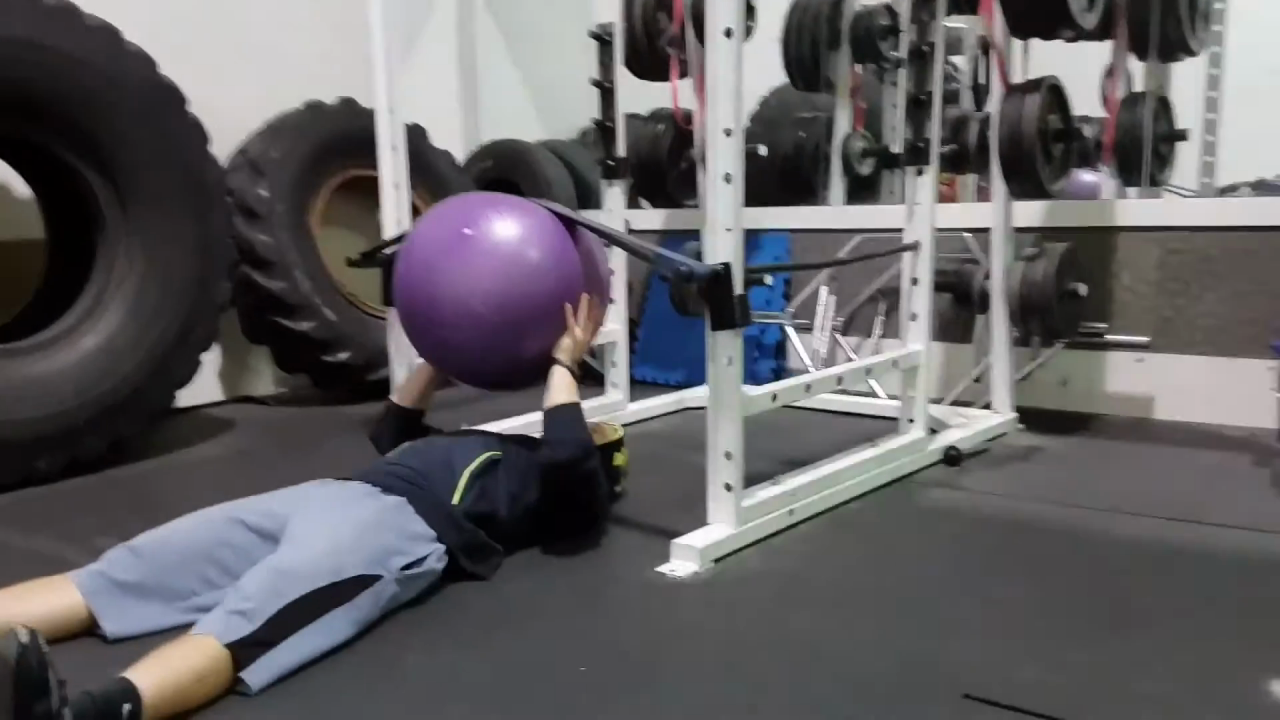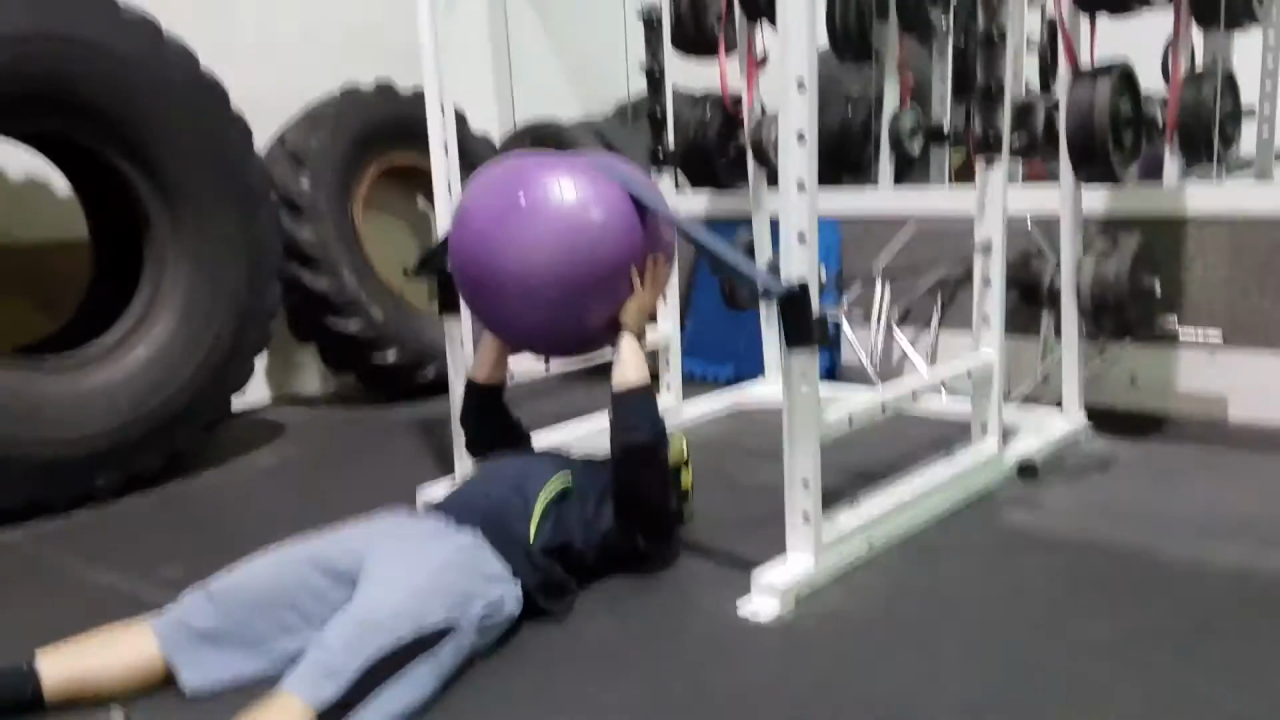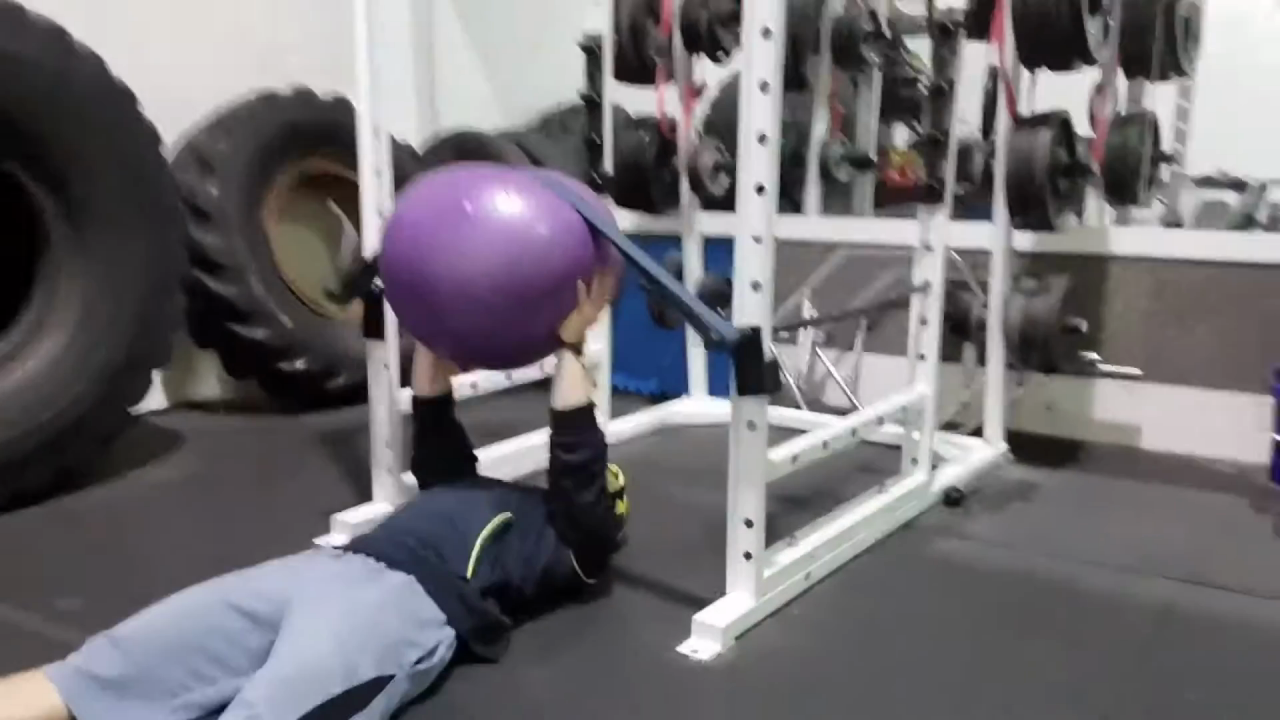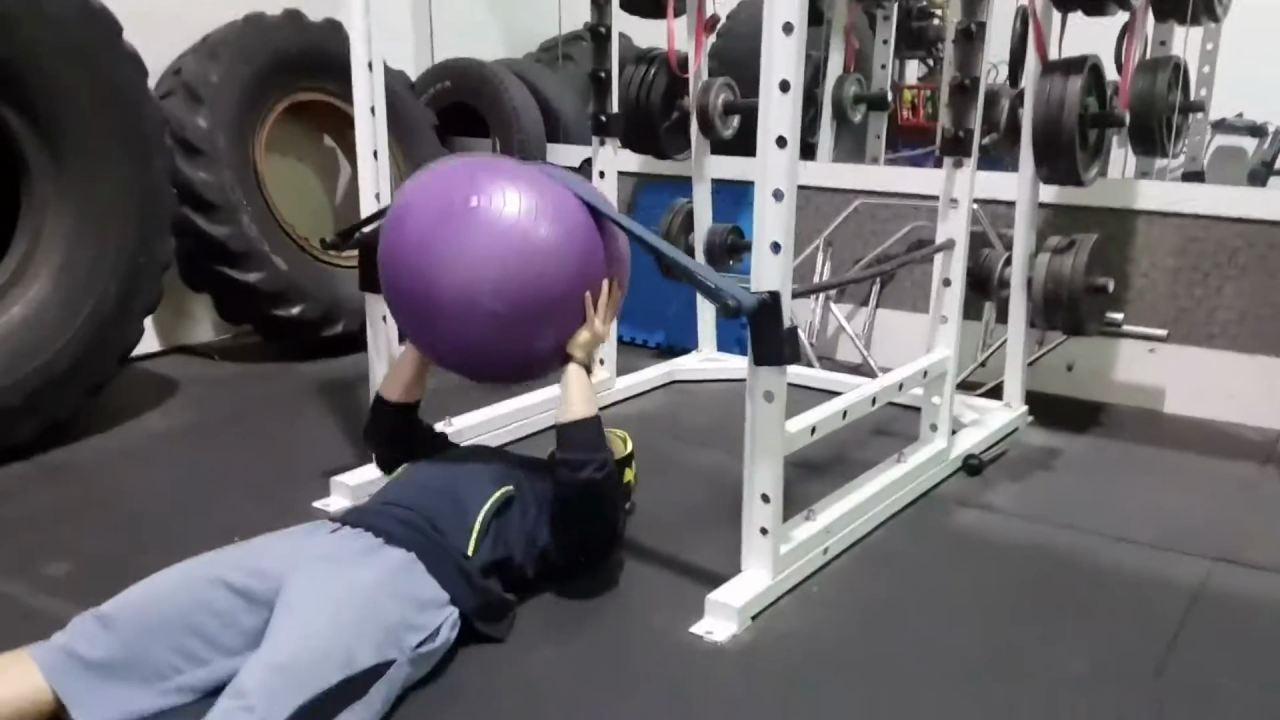
dt=0.3s
person 1, frame 1
left shoulder: (581, 494)
right shoulder: (502, 450)
left elbow: (566, 457)
right elbow: (393, 432)
left wrist: (564, 362)
left hip: (405, 525)
right hip: (331, 493)
left knee: (245, 621)
right knee: (125, 572)
person 1, frame 2
left shoulder: (642, 522)
right shoulder: (550, 469)
left elbow: (639, 444)
right elbow: (483, 417)
left wrist: (628, 332)
left hip: (480, 564)
right hip: (405, 528)
right knee: (197, 619)
person 1, frame 3
left shoulder: (577, 540)
right shoulder: (486, 494)
left elbow: (578, 456)
right elbow: (433, 430)
left wrist: (570, 346)
left hip: (410, 600)
right hip: (325, 566)
right knee: (103, 666)
person 1, frame 4
left shoulder: (584, 524)
right shoulder: (488, 463)
left elbow: (584, 476)
right elbow: (389, 427)
left wrist: (578, 360)
left hip: (412, 580)
